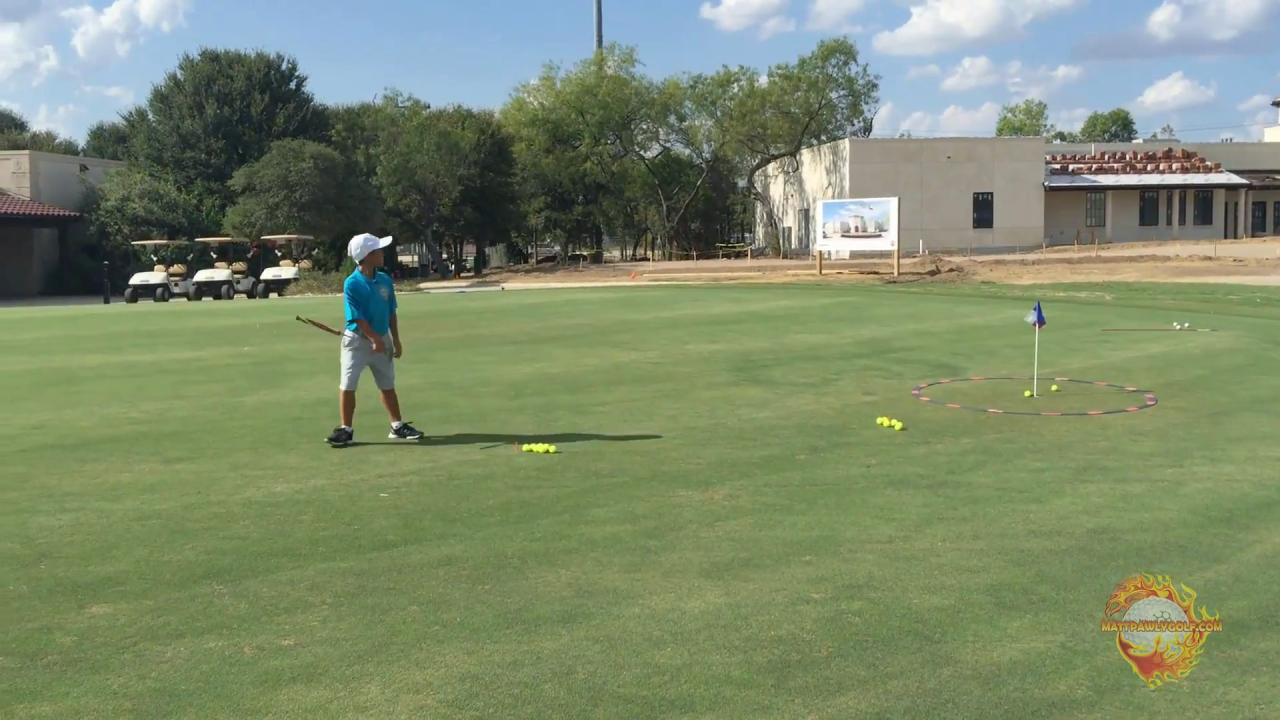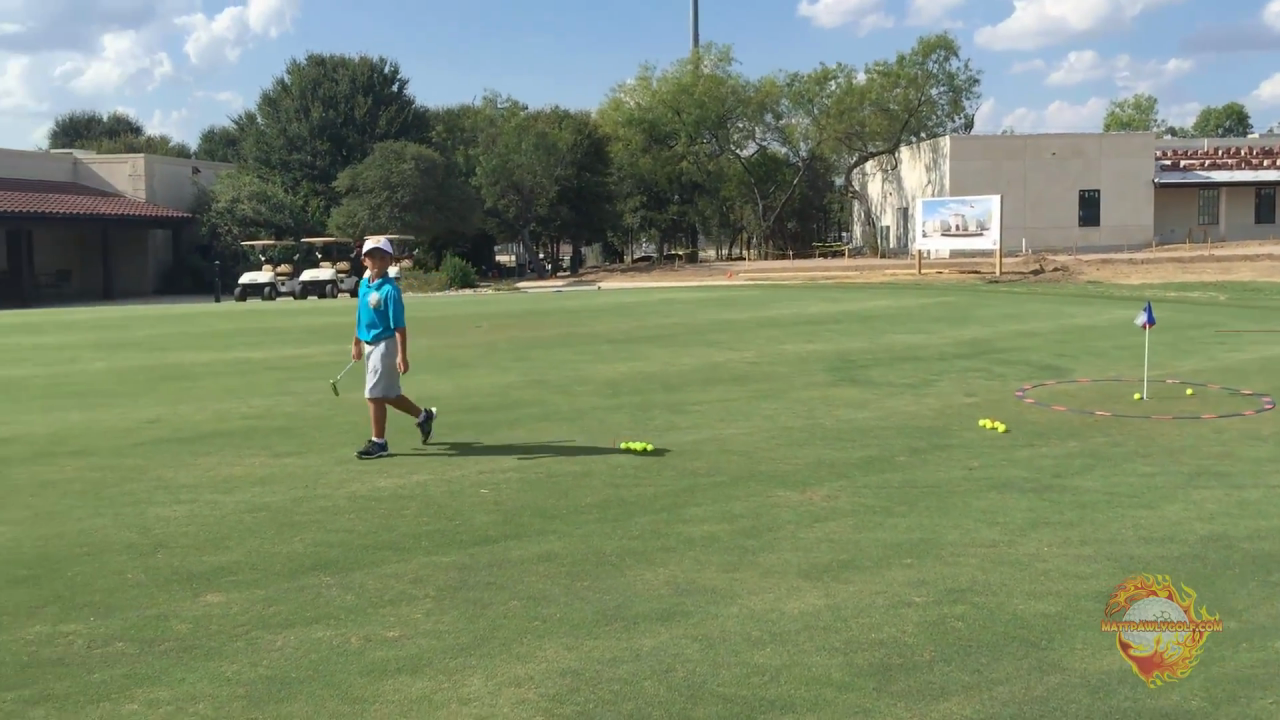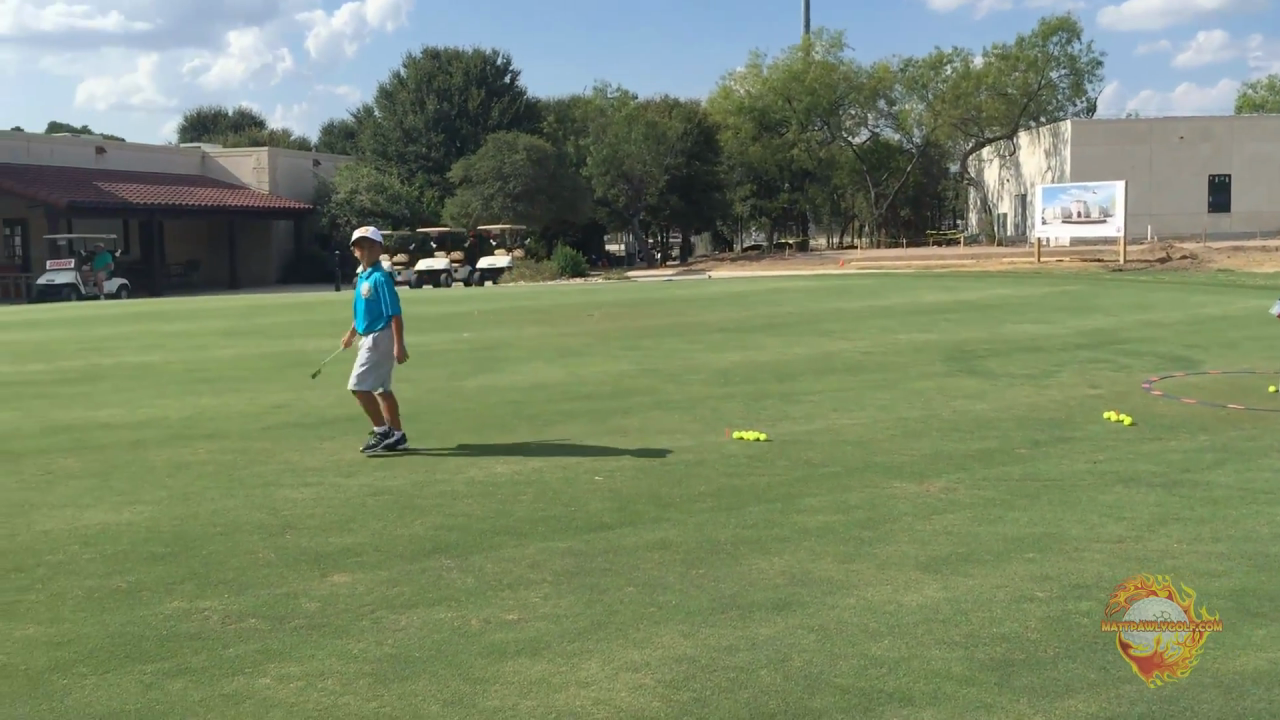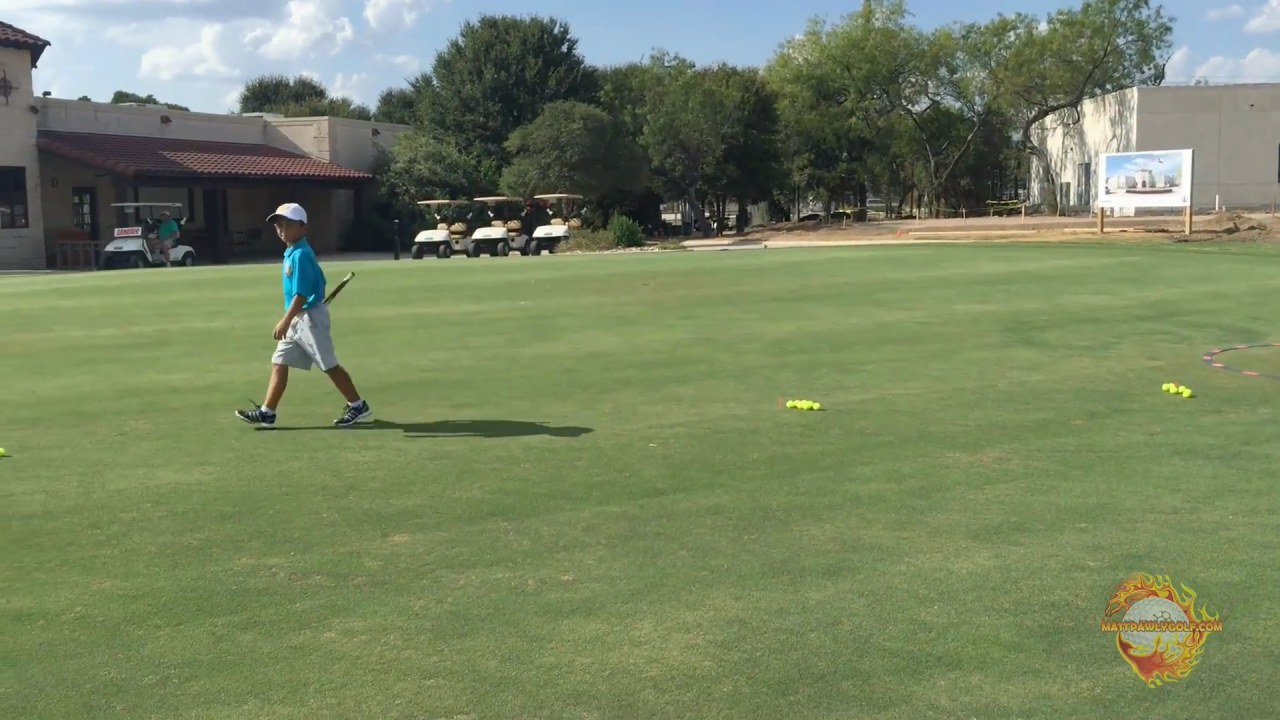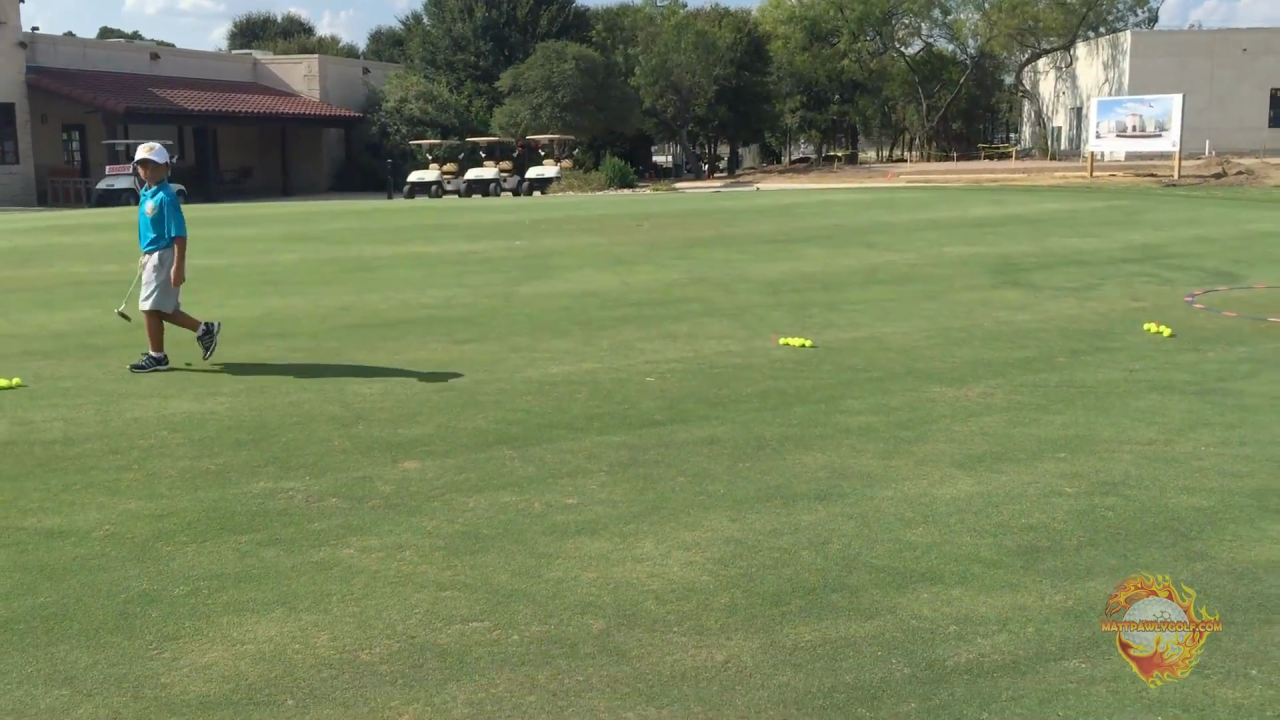
dt=0.7s
person 1, frame 1
left shoulder: (384, 280)
right shoulder: (353, 283)
left elbow: (391, 312)
right elbow: (357, 318)
left wrist: (395, 340)
right wrist: (375, 339)
left hip: (382, 339)
right hip: (355, 339)
left knee: (388, 385)
right knee: (348, 386)
left ankle: (398, 426)
right ankle: (345, 429)
person 1, frame 2
left shoulder: (390, 289)
right shoulder: (363, 284)
left elbow: (399, 325)
left wrist: (402, 354)
right wrist: (356, 343)
left hip: (385, 346)
right hip: (370, 345)
left knee: (374, 395)
right knee: (388, 394)
left ankle: (378, 442)
right ankle: (423, 415)
person 1, frame 3
left shoulder: (380, 277)
right shoulder: (362, 276)
left elbow: (395, 313)
left wrist: (399, 344)
right wrist: (352, 333)
left hip: (378, 338)
right hip: (369, 338)
left knee: (359, 387)
right knee: (381, 390)
left ankle: (381, 430)
right ankle: (395, 435)
person 1, frame 4
left shoulder: (300, 255)
right shoulder: (292, 252)
left elbow: (301, 294)
right elbow: (320, 282)
left wrist: (285, 321)
left hip: (310, 318)
right hip: (298, 319)
left knee: (329, 365)
right knee: (280, 363)
left ankle: (358, 406)
right ankle: (267, 412)
person 1, frame 5
left shoulder: (168, 196)
right shoulder: (145, 193)
left elbow: (179, 234)
left wrist: (178, 267)
right wrist: (147, 255)
left hip: (169, 259)
right hip: (153, 258)
left knee: (150, 307)
right knee: (158, 309)
left ankle: (157, 356)
right ankle: (204, 330)
